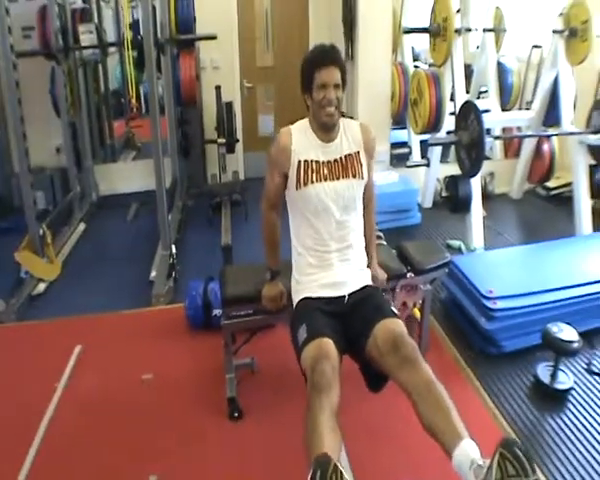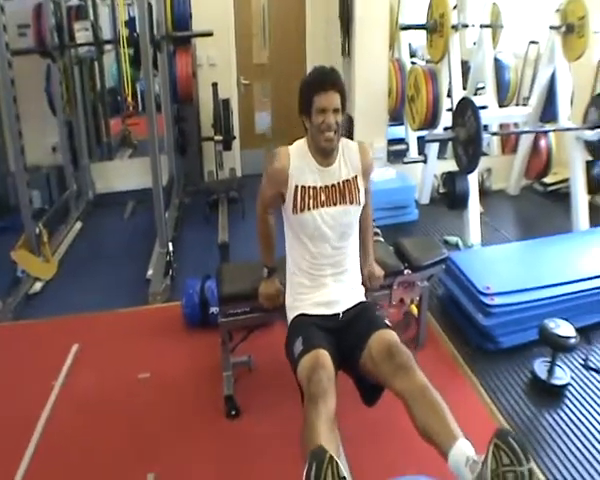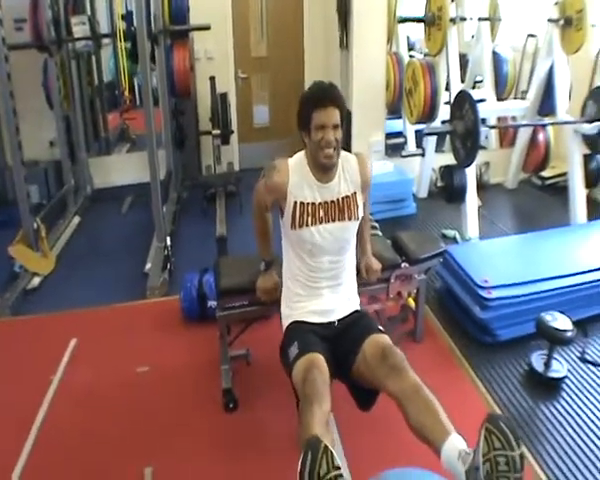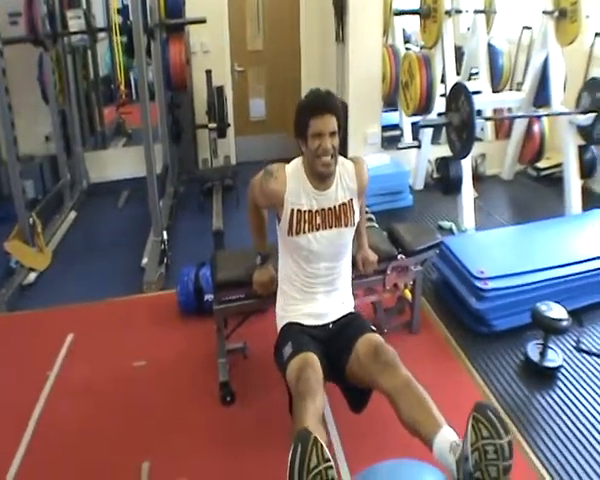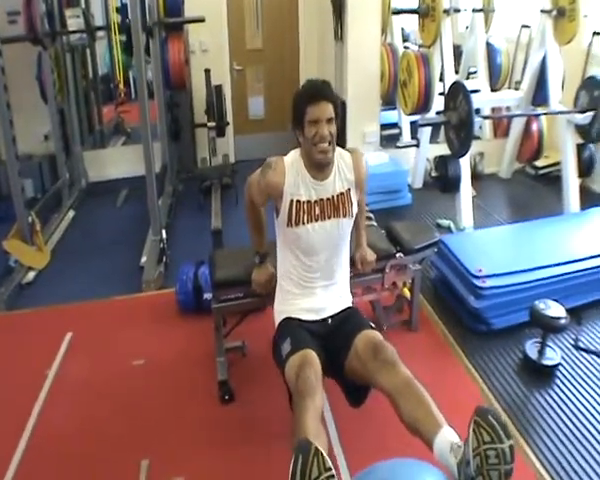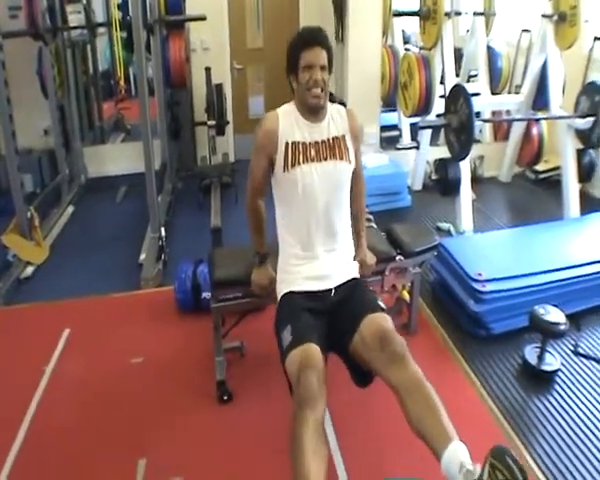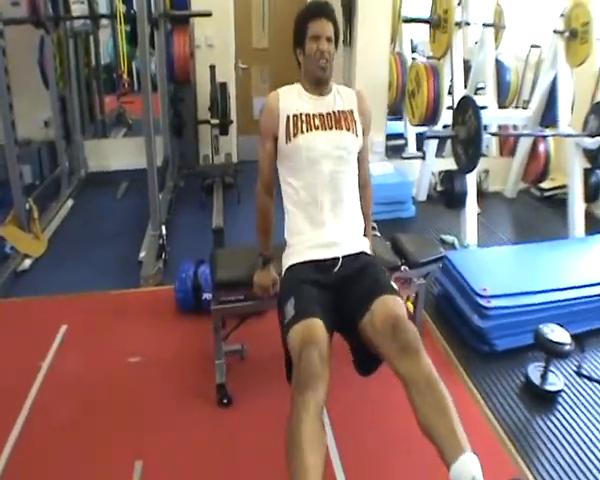
dt=0.3s
person 1, frame 1
left shoulder: (363, 137)
right shoulder: (286, 144)
right elbow: (270, 210)
right wrist: (273, 276)
left hip: (359, 284)
right hip: (313, 293)
left knee: (405, 352)
right knee: (323, 374)
person 1, frame 2
left shoulder: (360, 157)
right shoulder: (283, 164)
right elbow: (263, 212)
right wrist: (269, 274)
left hip: (353, 301)
right hip: (307, 309)
left knee: (399, 360)
right knee: (319, 382)
person 1, frame 3
left shoulder: (360, 168)
right shoulder: (281, 177)
right elbow: (259, 207)
right wrist: (267, 268)
left hip: (348, 310)
right hip: (303, 317)
left knee: (393, 362)
right knee: (313, 382)
person 1, frame 4
left shoulder: (357, 173)
right shoulder: (278, 183)
right elbow: (253, 200)
right wrist: (262, 260)
left hip: (342, 312)
right hip: (298, 320)
left knee: (385, 360)
right knee: (307, 379)
person 1, frame 5
left shoulder: (354, 165)
right shoulder: (277, 175)
right elbow: (251, 201)
right wrist: (261, 260)
left hip: (340, 306)
right hip: (296, 314)
left knee: (384, 357)
right knee: (307, 378)
person 1, frame 6
left shoulder: (349, 122)
right shoulder: (272, 128)
right elbow: (255, 196)
right wrist: (261, 260)
left hip: (345, 278)
right hip: (298, 286)
left knee: (393, 349)
right knee: (309, 382)
person 1, frame 7
left shoulder: (356, 102)
right shoulder: (278, 105)
right elbow: (265, 188)
right wrist: (264, 260)
left hip: (355, 254)
right hip: (304, 260)
left knee: (404, 338)
right knee: (311, 366)
